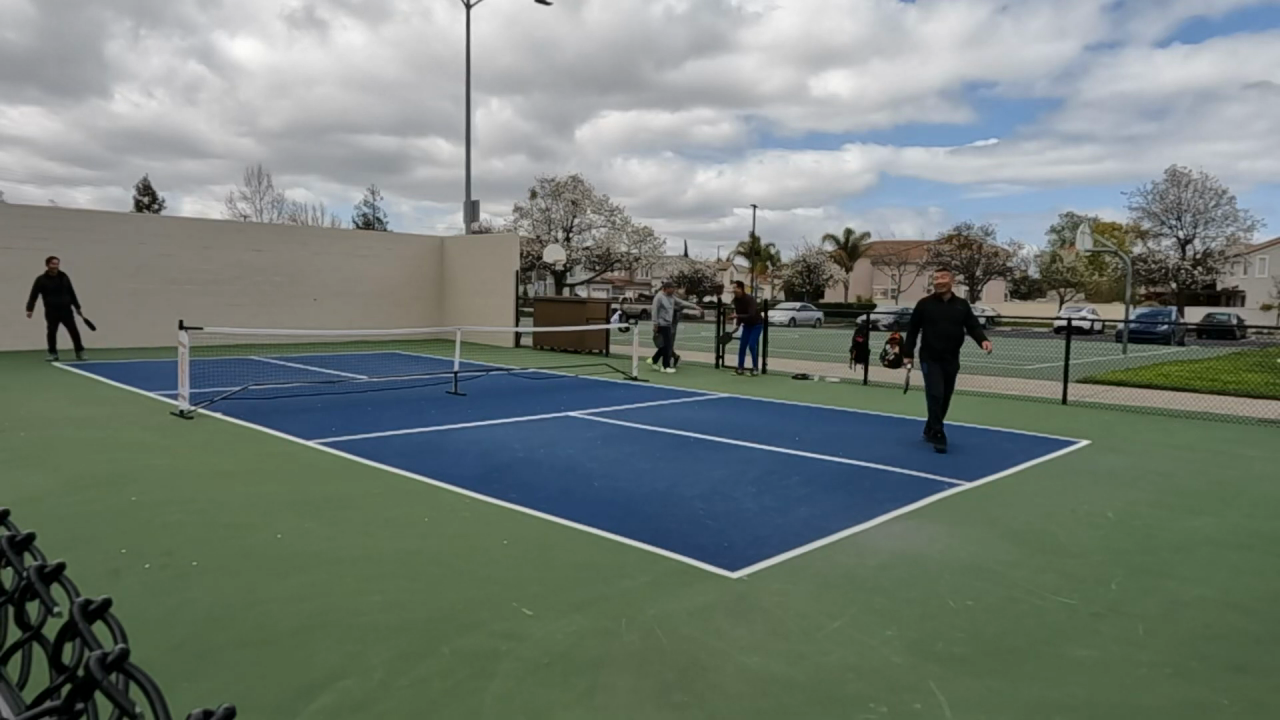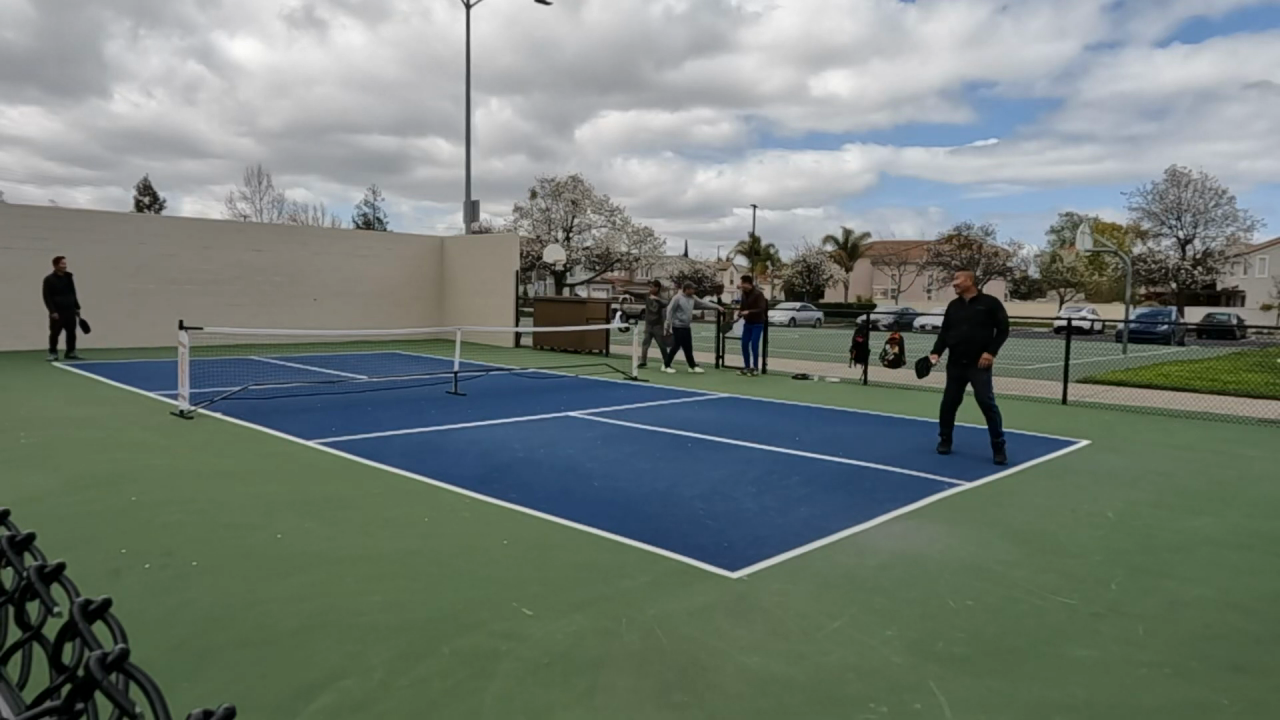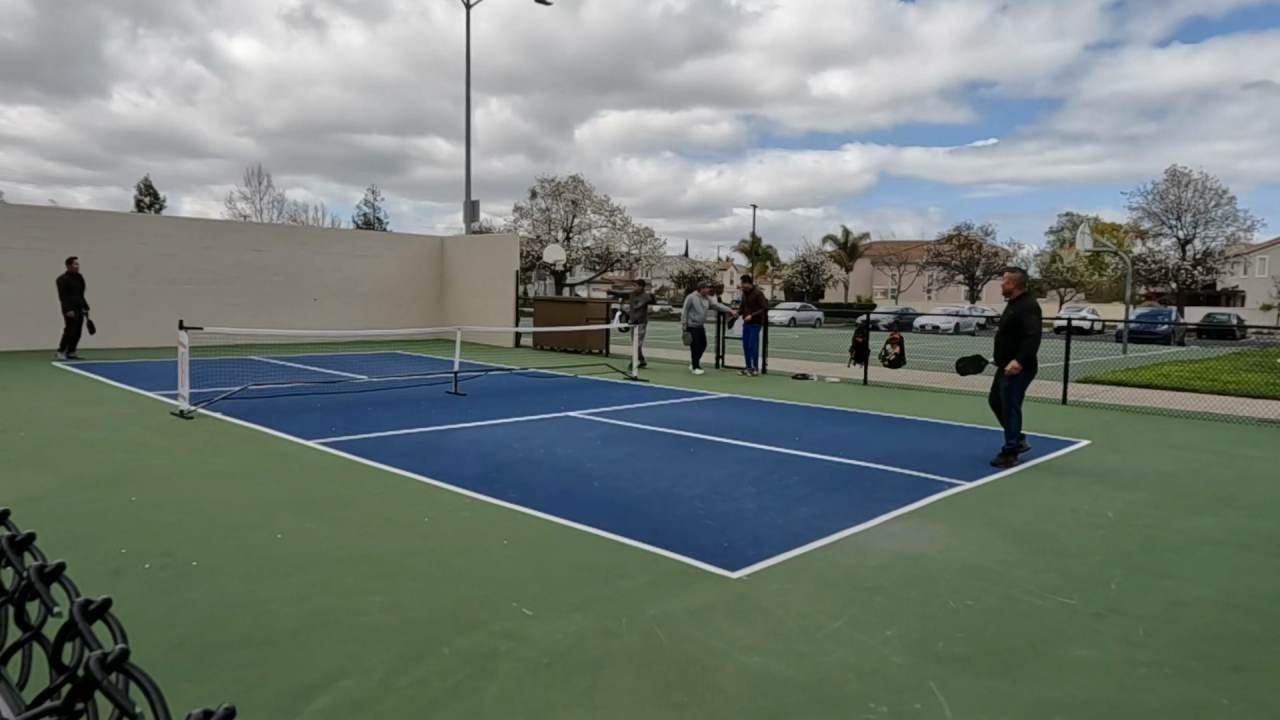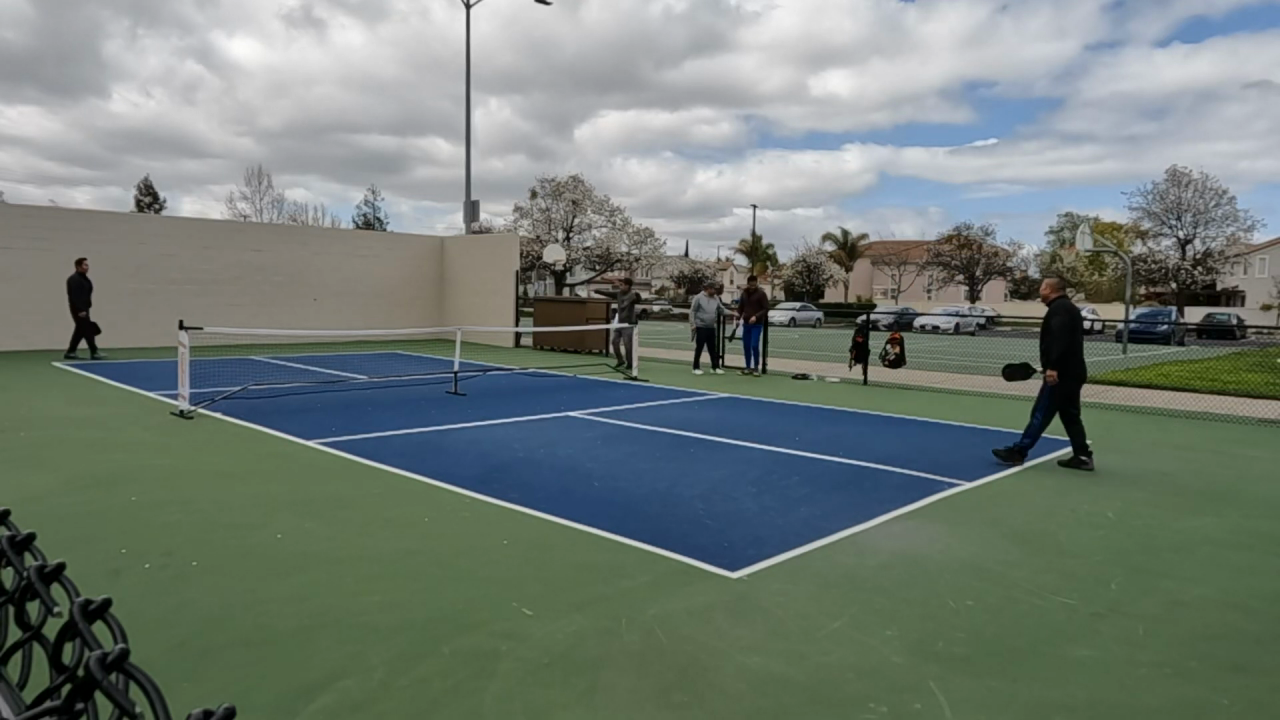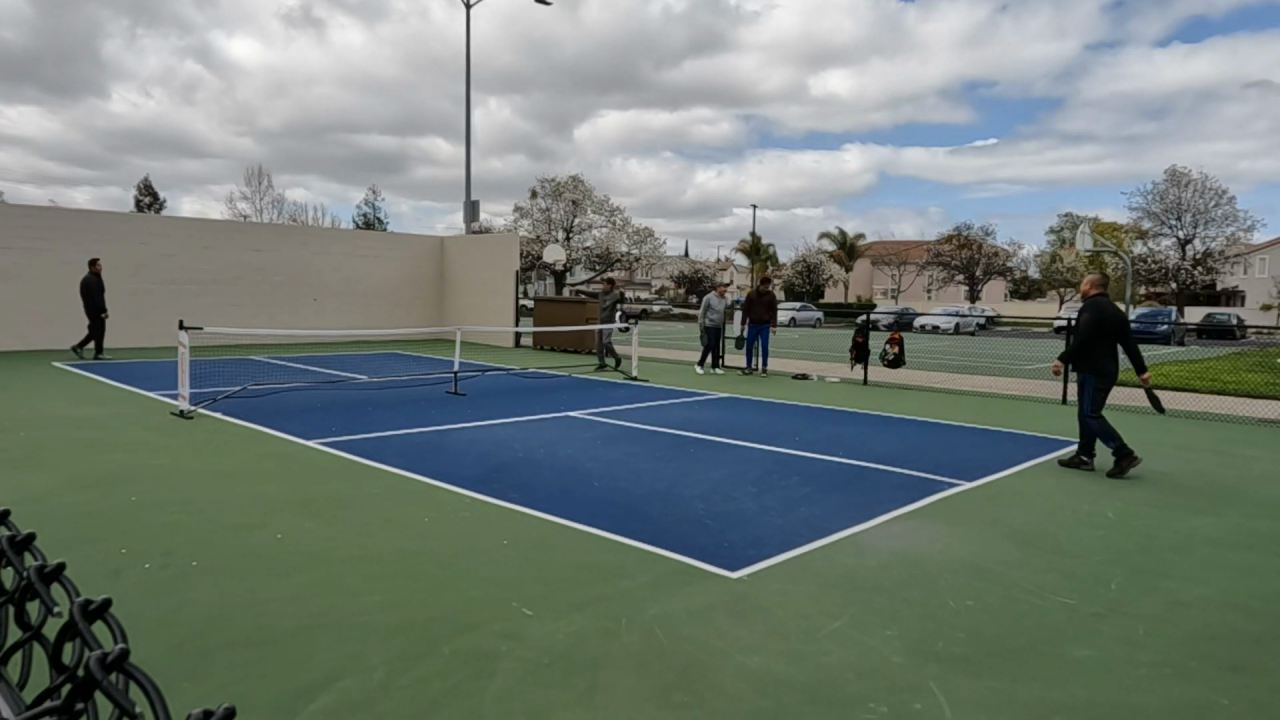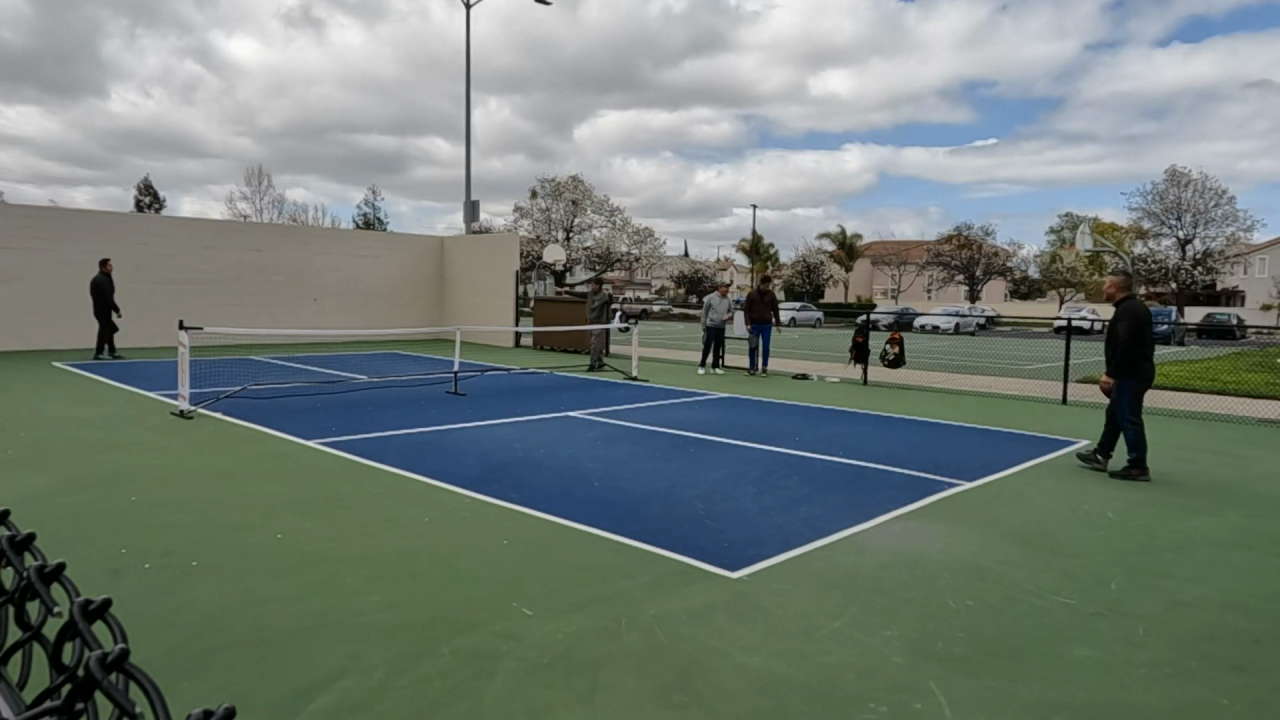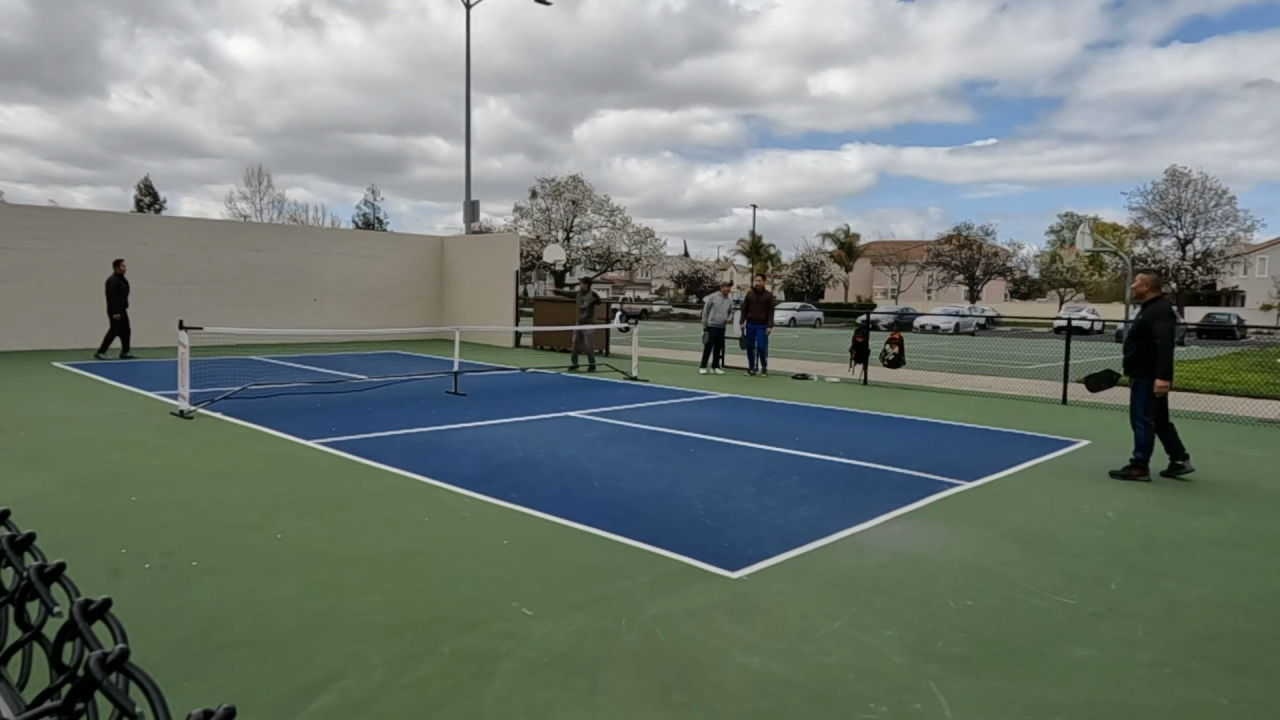
dt=0.4s
person 1, frame 1
left shoulder: (962, 305)
right shoulder: (925, 304)
left elbow: (973, 326)
right elbow: (913, 330)
left wrist: (983, 340)
right wrist: (908, 354)
left hip: (951, 360)
right hip: (931, 360)
left knee: (945, 398)
right knee: (935, 396)
left ankle: (931, 430)
right ankle: (936, 435)
person 1, frame 2
left shoulder: (990, 303)
right shoulder: (953, 306)
left elbow: (1003, 328)
right elbow: (945, 332)
left wrist: (991, 352)
right wrist: (936, 352)
left hip: (979, 365)
right hip: (955, 364)
left knee: (987, 402)
right knee: (949, 403)
left ankle: (999, 445)
right ankle: (945, 439)
person 1, frame 3
left shoulder: (1028, 306)
right shoulder: (1013, 303)
left elbow: (1033, 337)
left wrist: (1018, 360)
right wrist: (1001, 356)
left hip: (1018, 369)
right hip: (1005, 366)
left knee: (1009, 408)
right knee: (995, 401)
left ankle: (1010, 452)
right ankle: (1017, 441)
person 1, frame 4
left shoulder: (1059, 308)
right shoulder: (1069, 308)
left elbow: (1060, 340)
left wrist: (1052, 366)
right wrist: (1052, 363)
left hip: (1062, 373)
right hip: (1074, 372)
left knee: (1041, 413)
right knee: (1070, 415)
left ankle: (1018, 452)
right ankle: (1083, 456)
person 1, frame 5
left shoulder: (1091, 305)
right shoulder: (1115, 310)
left elbow: (1082, 338)
right elbow: (1130, 343)
left wrist: (1062, 359)
right wrist: (1142, 370)
left hip: (1092, 370)
right hip: (1107, 370)
left knee: (1090, 415)
right knee: (1091, 414)
left ankle: (1125, 455)
right ankle: (1084, 456)
person 1, frame 6
left shoulder: (1127, 311)
right shoulder: (1136, 308)
left elbow: (1124, 347)
left wrist: (1110, 374)
left hip: (1129, 375)
right hip: (1136, 373)
left knee: (1128, 419)
right knee: (1115, 415)
left ankle: (1138, 467)
right ankle: (1101, 455)
person 1, frame 7
left shoulder: (1159, 311)
right shoulder: (1150, 308)
left elbow: (1165, 346)
left wrist: (1163, 376)
left hip: (1148, 377)
right hip: (1146, 375)
left knee: (1141, 420)
right knee: (1160, 420)
left ankle: (1139, 467)
right ankle: (1180, 461)
